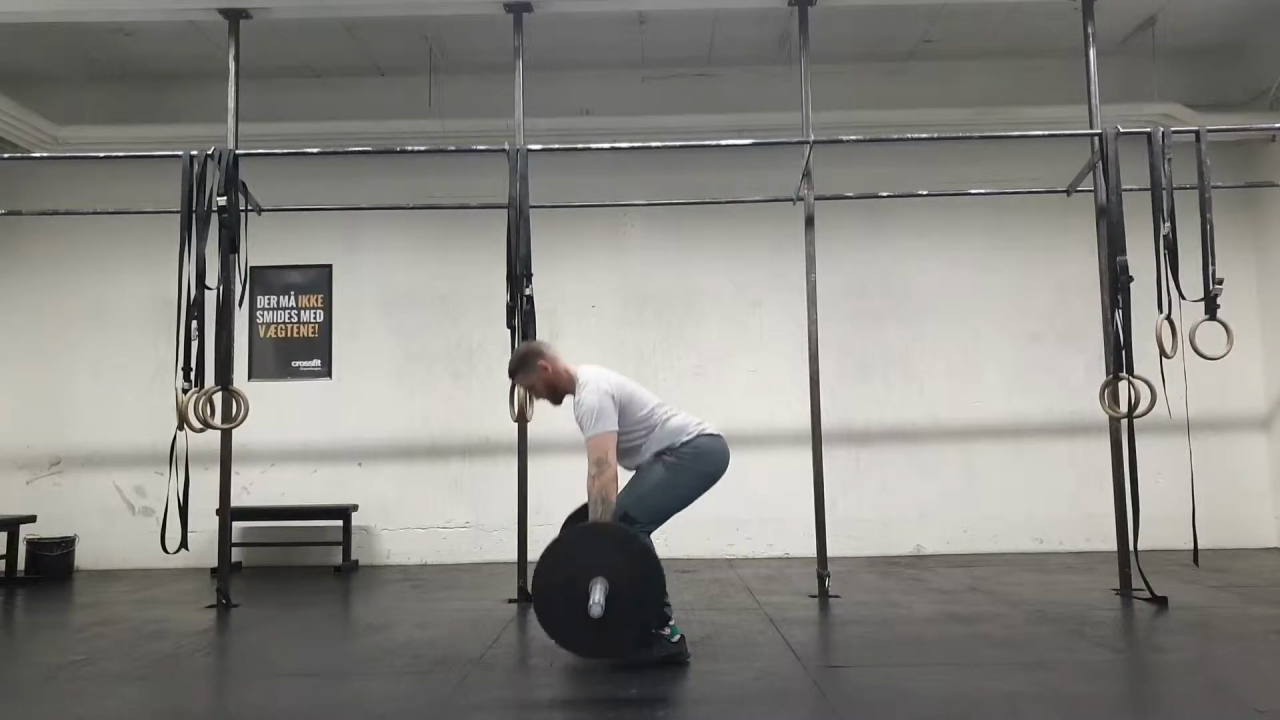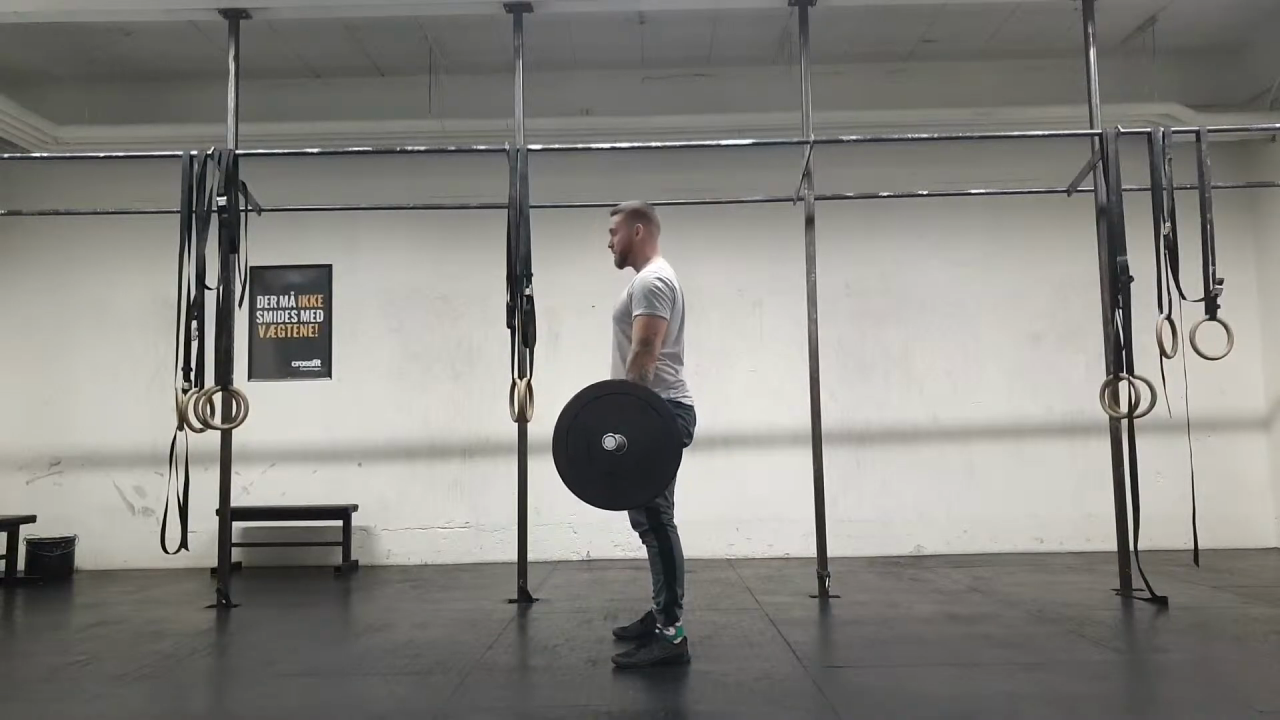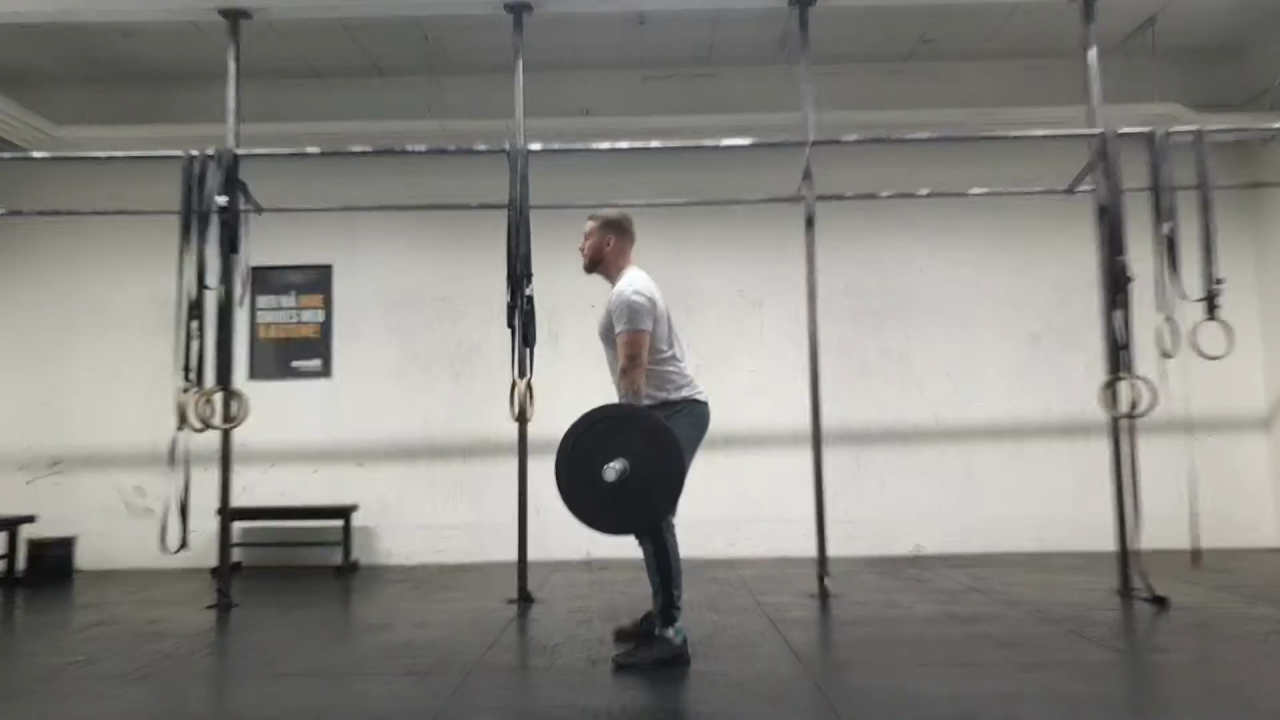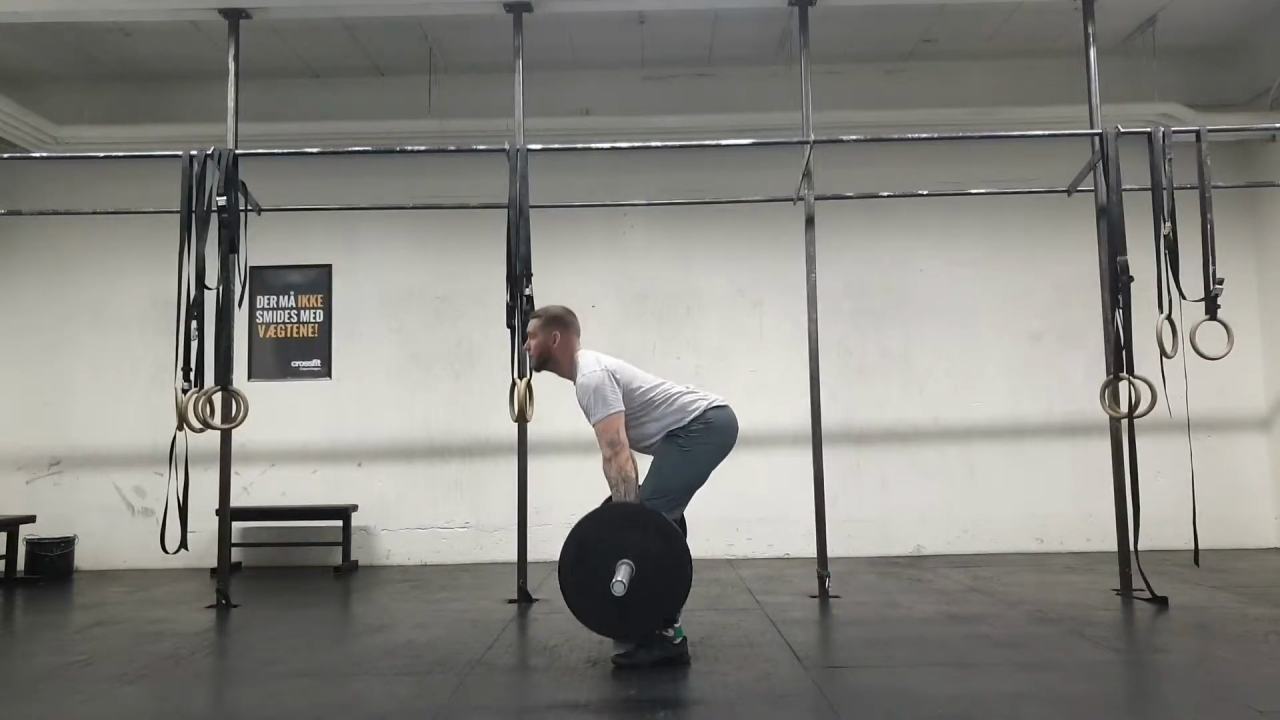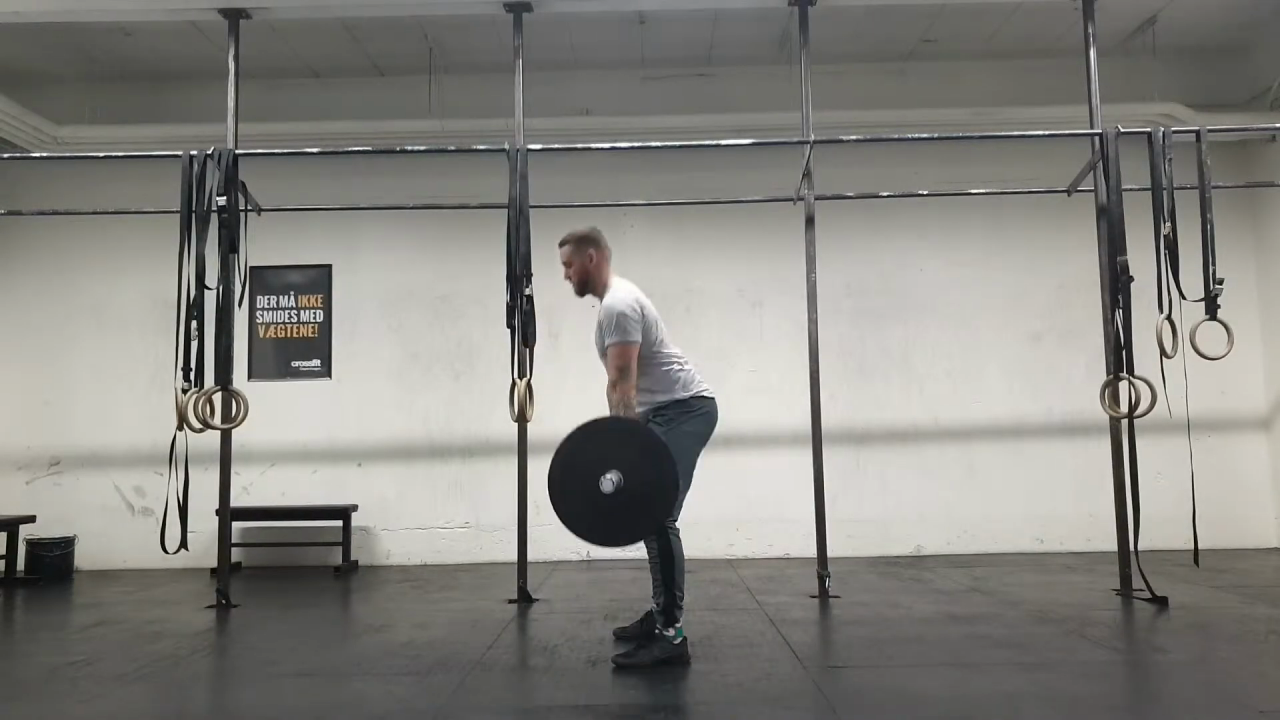
dt=1s
person 1, frame 1
left shoulder: (591, 394)
right shoulder: (590, 383)
left elbow: (602, 475)
right elbow: (604, 472)
left hip: (697, 451)
right hip: (700, 449)
left knee: (625, 525)
right knee: (626, 523)
left ankle: (665, 633)
person 1, frame 2
left shoulder: (651, 281)
right shoulder: (651, 280)
left elbow: (644, 355)
left knee: (654, 520)
right knee: (650, 519)
left ankle: (670, 634)
right ankle: (662, 615)
person 1, frame 3
left shoulder: (628, 293)
right shoulder: (630, 288)
left elbow: (632, 370)
left hip: (673, 412)
right hip: (671, 411)
left ankle: (669, 635)
right ankle: (662, 615)
person 1, frame 4
left shoulder: (592, 377)
right shoulder: (592, 370)
left elbow: (616, 454)
right elbow: (621, 451)
left hip: (703, 425)
right hip: (705, 424)
left ankle: (669, 636)
person 1, frame 5
left shoulder: (618, 304)
right shoulder: (619, 299)
left elbow: (622, 384)
right elbow: (626, 382)
left hip: (681, 410)
right hip: (678, 409)
left ankle: (670, 634)
right ankle: (661, 614)
